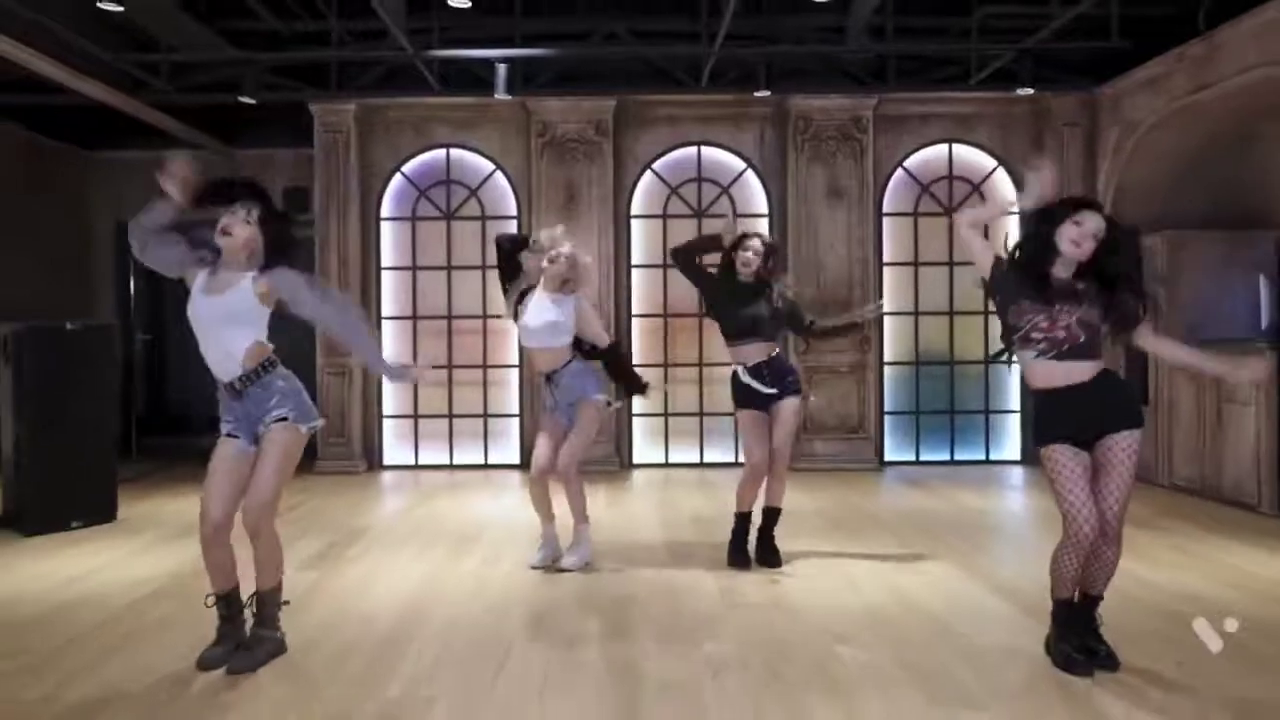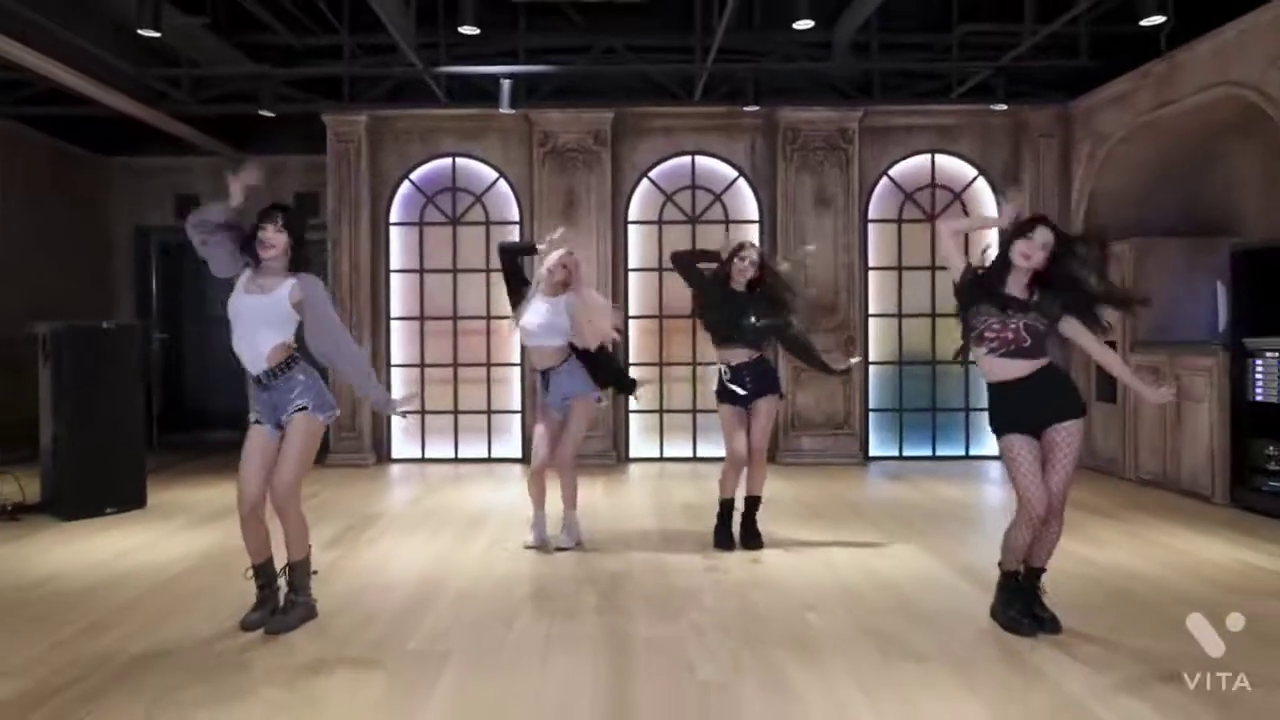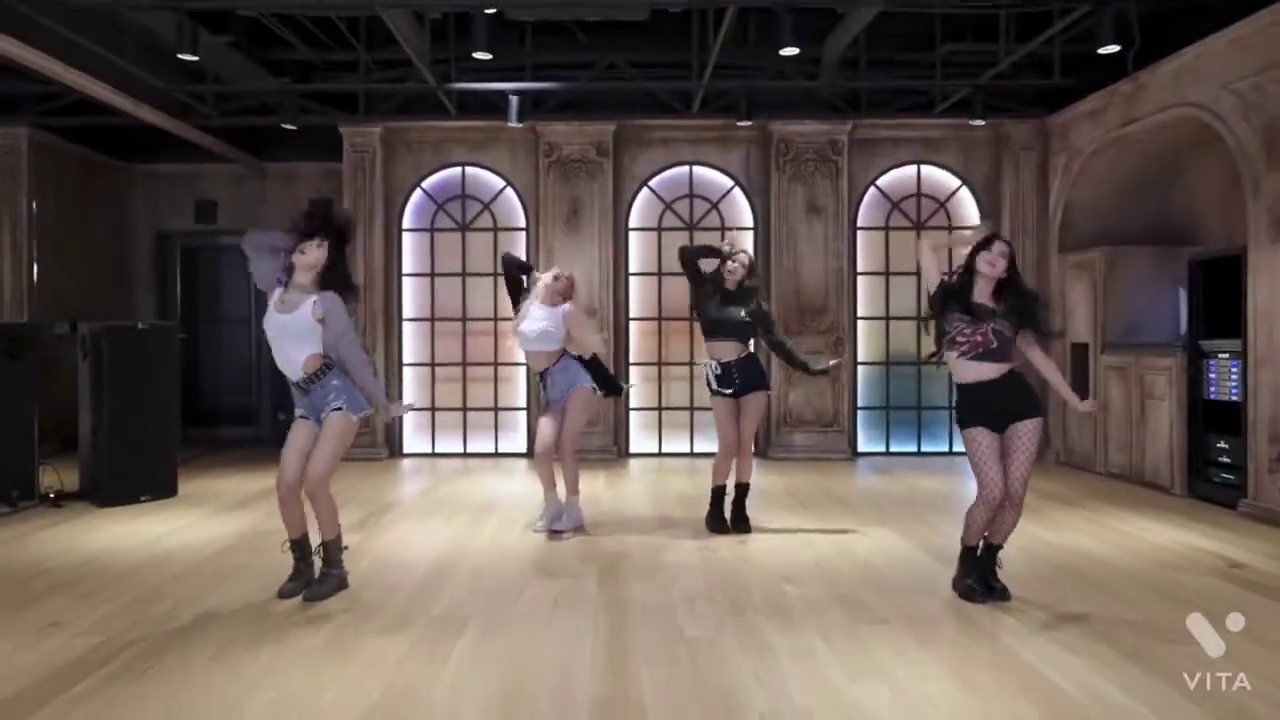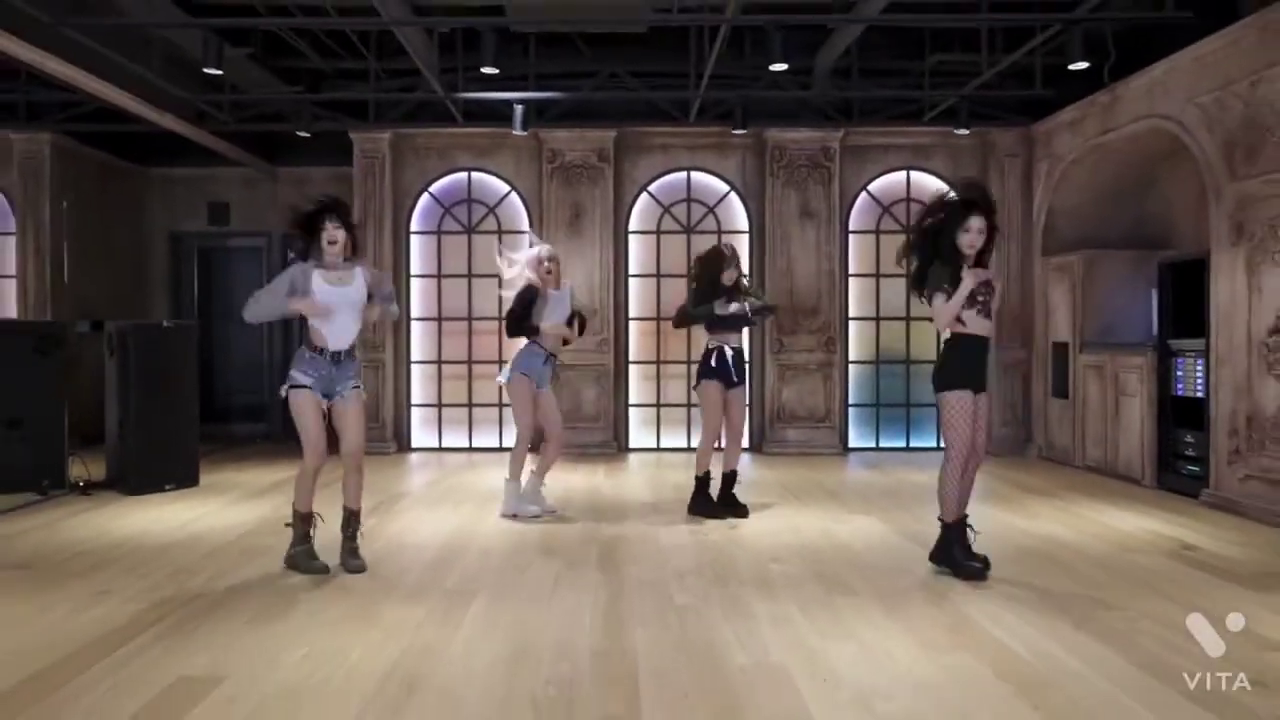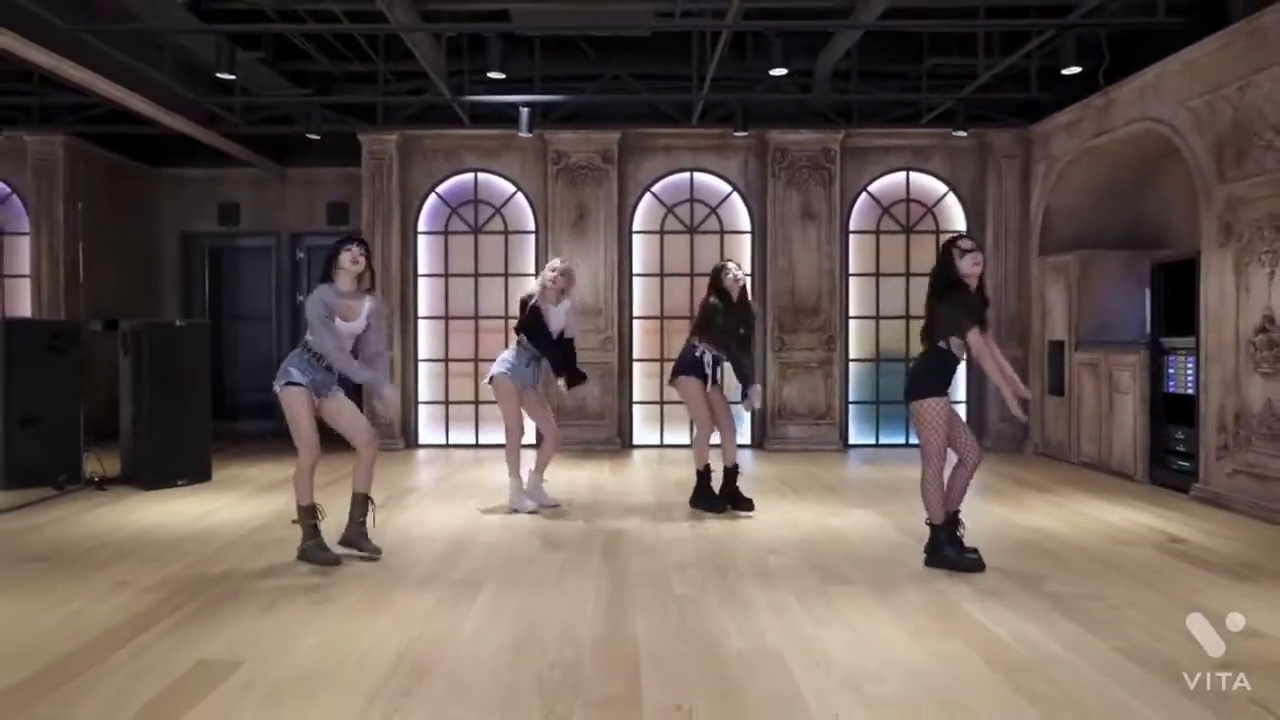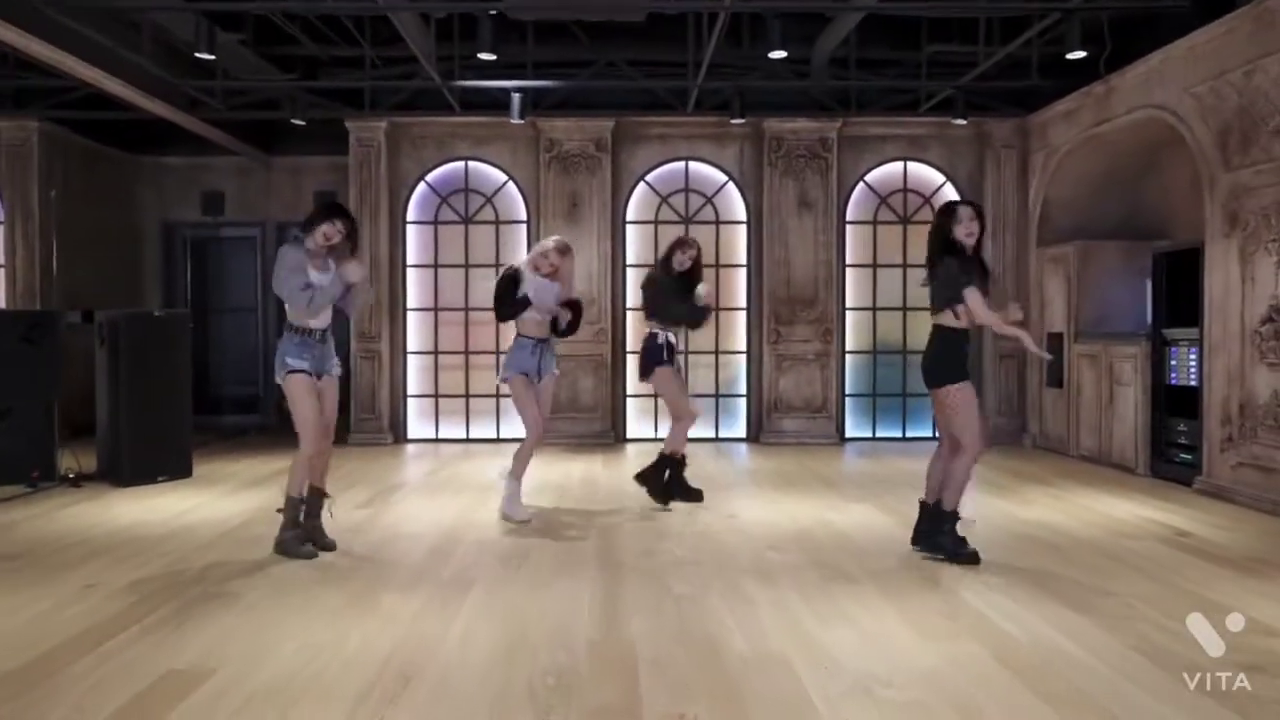
dt=0.5s
person 1, frame 1
left shoulder: (268, 278)
right shoulder: (199, 265)
left elbow: (334, 314)
right elbow: (145, 239)
left wrist: (385, 367)
right wrist: (174, 199)
left hip: (277, 397)
right hip: (235, 408)
left knee: (256, 515)
right knee: (211, 525)
left ankle: (267, 629)
right ankle: (230, 627)
person 1, frame 2
left shoulder: (304, 286)
right shoulder: (245, 270)
left elbow: (337, 343)
right elbow: (200, 229)
left wrist: (379, 398)
right wrist: (234, 202)
left hip: (303, 390)
right hip: (263, 398)
left knee: (283, 494)
right knee: (248, 501)
left ankle: (301, 595)
right ankle: (267, 595)
person 1, frame 3
left shoulder: (326, 301)
right shoulder: (276, 288)
left elbow: (351, 354)
right elbow: (252, 243)
left wrist: (383, 404)
right wrist: (296, 233)
left hip: (335, 393)
right hip: (305, 400)
left knee: (314, 481)
right knee: (287, 484)
left ankle: (334, 568)
right ankle: (302, 566)
person 1, frame 4
left shoulder: (364, 273)
right shoulder: (304, 273)
left elbow: (389, 301)
right elbow: (253, 311)
left wrist: (383, 310)
right wrist: (294, 305)
left hip: (345, 370)
right hip: (308, 371)
left knee: (354, 453)
right knee: (315, 456)
left ankle: (350, 542)
right ankle: (299, 545)
person 1, frame 5
left shoulder: (372, 304)
right shoulder: (320, 297)
left elbow: (375, 351)
right elbow: (333, 351)
left wrist: (384, 388)
right wrist: (375, 382)
left hip: (329, 380)
right hip: (299, 372)
left knee: (368, 439)
right knee: (310, 452)
person 1, frame 6
left shoulder: (332, 260)
right shoulder: (290, 255)
left elbow: (351, 304)
right elbow: (306, 302)
left wrist: (355, 280)
right wrist: (343, 278)
left hip: (325, 349)
right hip: (295, 351)
left knee: (326, 439)
right knee: (310, 441)
left ankle: (312, 520)
right ankle: (289, 531)
person 2, frame 1
left shoulder: (1098, 292)
right shoulder: (1015, 279)
left elbow: (1151, 341)
right elbow: (965, 225)
left wrist: (1224, 368)
right wrist: (1023, 200)
left hip: (1111, 409)
right hip: (1058, 420)
left knee: (1109, 526)
right knee: (1083, 528)
left ankle: (1086, 623)
right ankle: (1063, 629)
person 2, frame 2
left shoulder: (1050, 299)
right shoulder: (977, 285)
left elbow: (1094, 345)
right elbow: (950, 228)
left wrist: (1144, 387)
right wrist: (1004, 220)
left hip: (1058, 398)
right hip: (1009, 403)
left knee: (1055, 505)
right knee: (1034, 505)
left ankle: (1030, 591)
right ankle: (1006, 594)
person 2, frame 3
left shoulder: (1011, 310)
right shoulder: (948, 299)
left elbow: (1037, 356)
right elbow: (927, 248)
left wrist: (1074, 399)
right wrist: (977, 243)
left hip: (1019, 401)
right hip: (974, 406)
left knee: (1015, 494)
right knee: (991, 493)
left ankle: (986, 567)
right ankle: (966, 568)
person 2, frame 4
left shoulder: (980, 270)
right shoulder: (943, 271)
right elbow: (943, 320)
left wrist: (992, 294)
right wrist: (965, 287)
left hip: (975, 367)
right hip: (956, 368)
left knee: (976, 453)
right knee: (959, 454)
left ankle: (957, 536)
right ankle: (950, 542)
person 2, frame 5
left shoulder: (972, 300)
right shoulder: (958, 299)
left elbow: (990, 346)
right elbow: (981, 352)
left wrist: (1016, 382)
right wrist: (1007, 393)
left hip: (933, 385)
right hip: (928, 383)
left knee: (971, 453)
right knee: (935, 460)
person 2, frame 6
left shoulder: (962, 264)
right shoulder: (954, 264)
right elbow: (980, 315)
left wrist: (1007, 317)
right wrist: (1021, 334)
left hip: (943, 359)
right hip: (946, 360)
left knee: (950, 444)
right knee: (971, 445)
left ankle: (928, 526)
right ankle: (942, 532)
person 3, frame 1
left shoulder: (573, 302)
right shoulder: (526, 294)
left elbow: (604, 345)
right elbow: (504, 246)
left wrist: (636, 384)
right wrist: (532, 245)
left hip: (584, 386)
right hip: (554, 392)
left knee: (565, 466)
right knee: (538, 470)
left ankle: (582, 542)
right ankle: (549, 541)
person 3, frame 2
left shoulder: (571, 303)
right shoulder: (529, 296)
left elbow: (592, 347)
right elbow: (507, 254)
left wrist: (625, 382)
right wrist: (535, 248)
left hip: (575, 384)
right hip: (547, 387)
left knee: (564, 458)
right knee: (538, 463)
left ankle: (571, 525)
right ankle: (538, 525)
person 3, frame 3
left shoulder: (566, 312)
right shoulder: (527, 305)
left elbow: (585, 350)
right elbow: (508, 262)
right wrist: (534, 272)
left hip: (573, 380)
right hip: (549, 386)
left knee: (565, 447)
right knee: (542, 450)
left ankle: (572, 511)
right ankle: (552, 504)
person 3, frame 4
left shoulder: (564, 293)
right shoulder: (532, 291)
left elbow: (576, 322)
right elbow: (513, 327)
left wrist: (571, 330)
left hip: (544, 370)
right hip: (525, 366)
left knee: (555, 437)
right knee: (527, 433)
left ankle: (532, 490)
right ankle: (511, 498)
person 3, frame 5
left shoulder: (564, 308)
right shoulder: (531, 302)
left elbow: (565, 346)
right elbow: (539, 338)
left wrist: (572, 377)
right wrist: (562, 372)
left hip: (531, 372)
right hip: (510, 366)
left knee: (552, 434)
right knee: (515, 430)
left ankle: (534, 487)
person 3, frame 6
left shoulder: (557, 288)
right shoulder: (517, 276)
left elbow: (563, 328)
right elbow: (503, 312)
left wrist: (571, 309)
right wrist: (527, 297)
left hip: (546, 356)
right hip: (521, 355)
left knee: (537, 430)
right knee: (535, 427)
left ankle: (512, 481)
right ankle: (511, 494)
person 4, frame 1
left shoulder: (773, 293)
right shoulder: (718, 287)
left elbow: (809, 330)
right elbow: (679, 256)
left wrist: (854, 321)
right wrist: (719, 242)
left hip: (782, 377)
right hip: (747, 383)
left knee: (780, 462)
right knee: (757, 464)
left ankle: (766, 537)
right ankle: (739, 539)
person 4, frame 2
left shoulder: (767, 300)
right shoulder: (714, 290)
left elbow: (793, 341)
right elbow: (679, 261)
left wrist: (829, 367)
right wrist: (718, 256)
left hip: (763, 379)
right hip: (729, 382)
left knee: (758, 453)
right knee: (737, 456)
left ankle: (749, 523)
right ankle: (723, 524)
person 4, frame 3
left shoulder: (752, 302)
right shoulder: (706, 289)
left elbow: (775, 341)
right elbow: (685, 255)
left wrist: (809, 368)
right wrist: (719, 251)
left hip: (750, 373)
right hip: (719, 376)
left knee: (745, 445)
right knee: (727, 446)
left ankle: (739, 509)
right ankle: (716, 510)
person 4, frame 4
left shoulder: (742, 293)
right shoulder: (704, 293)
left elbow: (769, 307)
right elbow: (679, 320)
left wrist: (748, 307)
right wrist: (713, 310)
left hip: (736, 366)
right hip: (714, 363)
left knee: (735, 433)
right knee: (712, 431)
left ankle: (726, 494)
right ankle: (700, 496)
person 4, frame 5
left shoulder: (746, 311)
right shoulder: (714, 306)
left elbow: (745, 352)
right elbow: (729, 348)
left wrist: (749, 388)
right wrist: (750, 383)
left hip: (711, 370)
right hip: (690, 366)
left knee: (728, 427)
right knee: (705, 425)
left ankle: (730, 489)
right ankle: (702, 490)
person 4, frame 6
left shoulder: (684, 282)
right shoulder: (656, 279)
left elbow: (695, 321)
right elbow: (668, 313)
left wrist: (703, 304)
right wrist: (698, 303)
left hip: (668, 351)
right hip: (657, 350)
left knee: (682, 416)
right knee: (687, 413)
left ankle: (676, 480)
right ankle: (653, 472)
